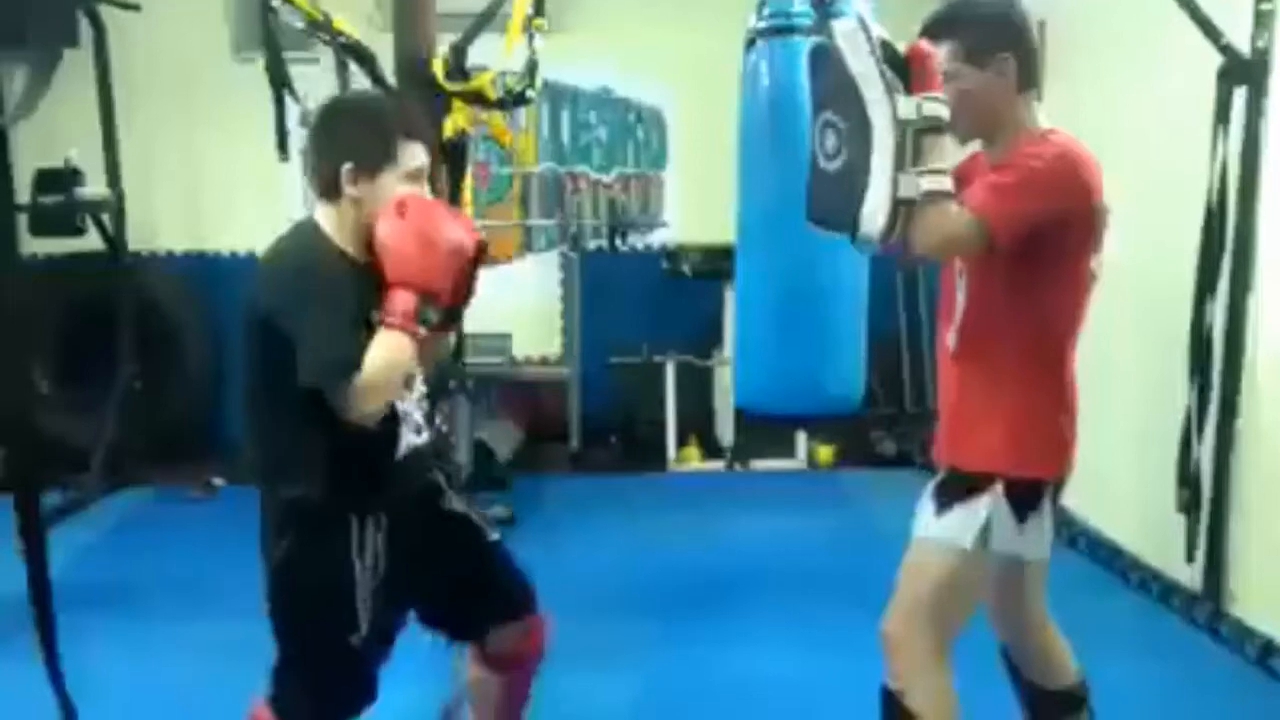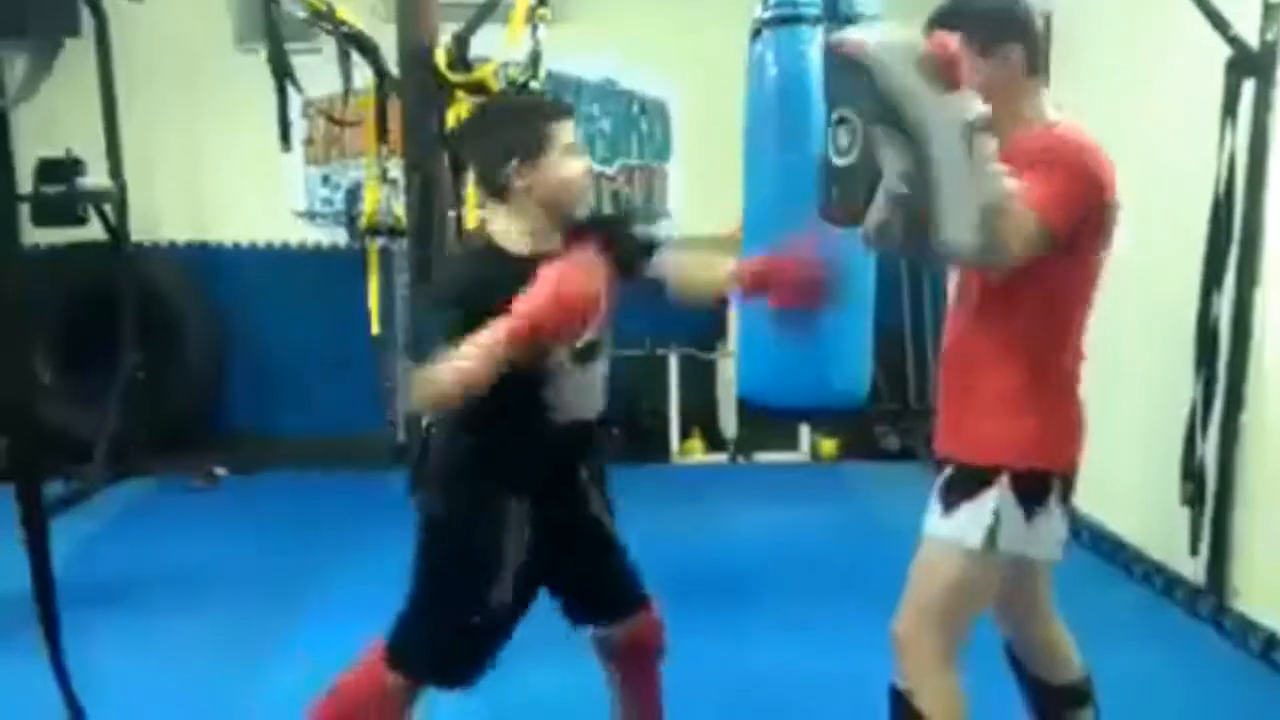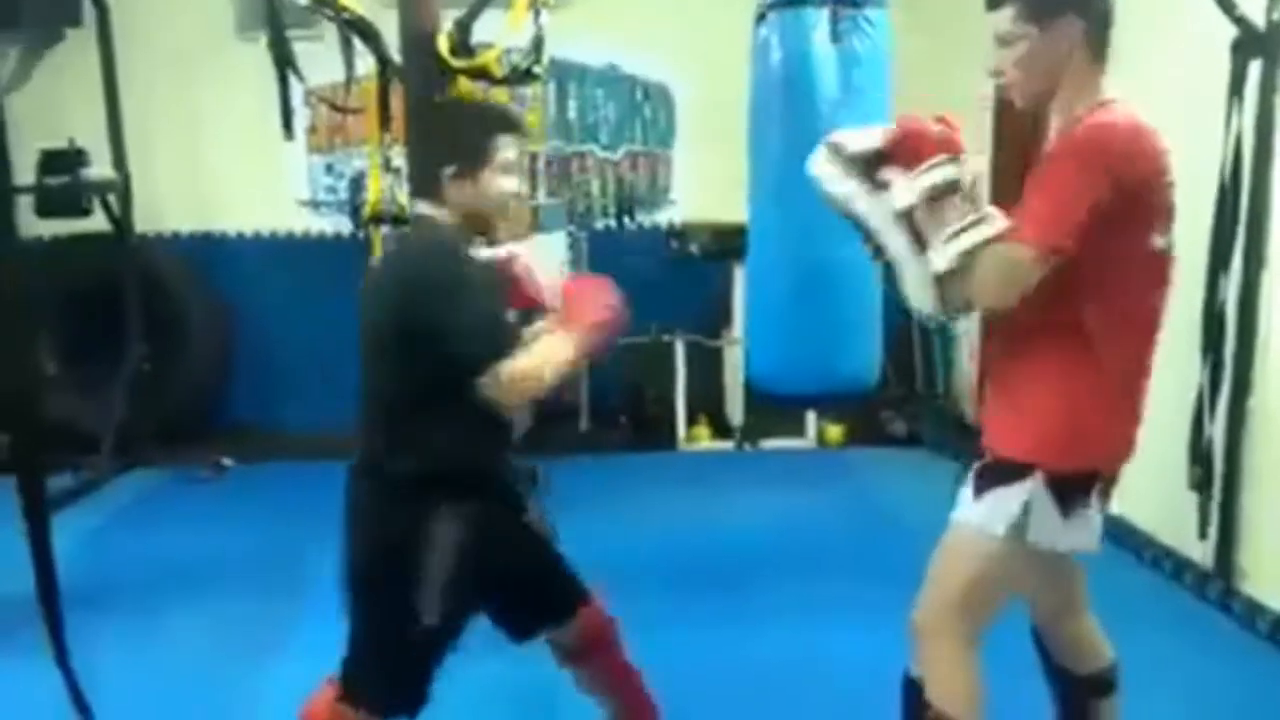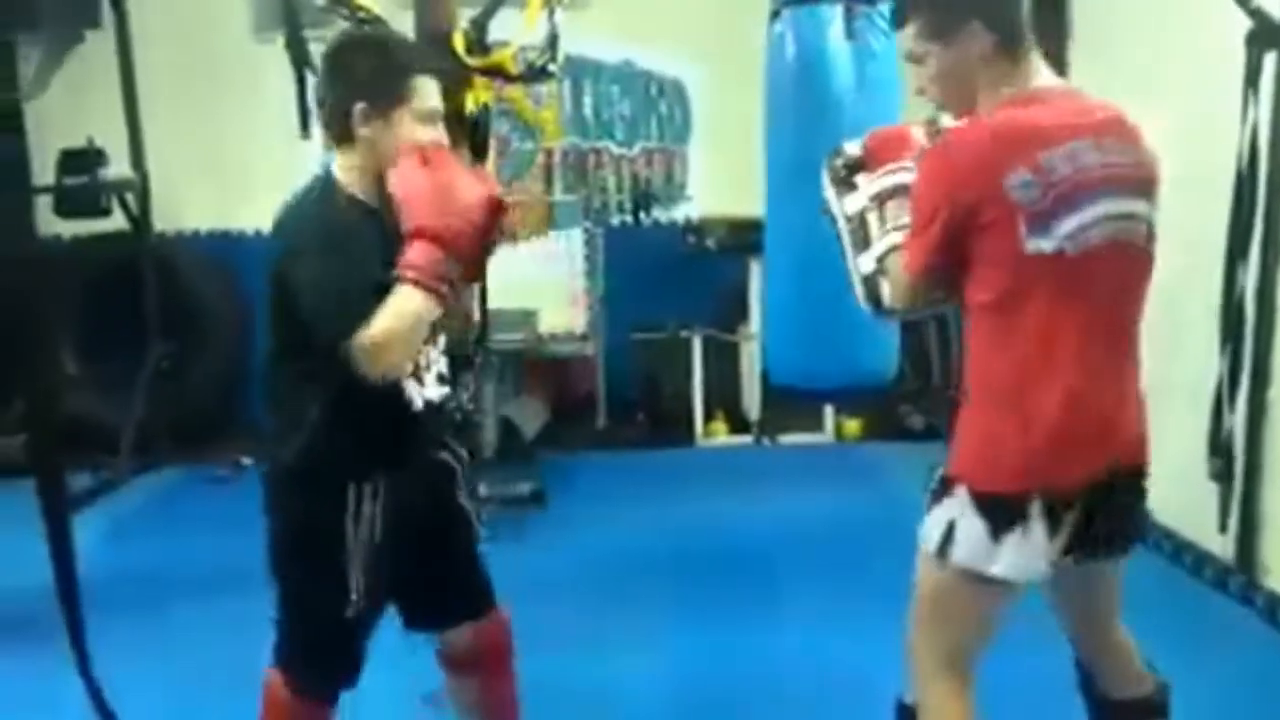
dt=0.4s
person 1, frame 1
left shoulder: (1054, 166)
right shoulder: (985, 168)
left elbow: (934, 239)
right elbow: (893, 231)
left hip: (1008, 447)
right hip: (989, 439)
left knee: (910, 636)
right knee: (1019, 621)
person 1, frame 2
left shoulder: (1065, 158)
right shoulder: (1005, 164)
left elbow: (998, 245)
right elbow: (884, 232)
left hip: (1017, 445)
right hip: (991, 433)
left knee: (920, 638)
right knee: (1022, 616)
person 1, frame 3
left shoulder: (1100, 144)
right shoulder: (1088, 142)
left elbow: (994, 286)
left wrist: (931, 178)
right wrist: (912, 185)
left hip: (1054, 435)
right hip: (1055, 428)
left knee: (939, 627)
right knee: (1058, 608)
person 1, frame 4
left shoulder: (967, 151)
right shoulder: (1124, 138)
left elbow: (904, 290)
left hip: (1010, 457)
right hip: (1115, 443)
left knee: (936, 662)
right knee: (1098, 633)
person 2, frame 1
left shoulder: (376, 254)
right shoulder: (301, 273)
right elbow: (364, 396)
left wrist: (443, 286)
right wrist: (415, 294)
left hip: (406, 494)
right hip: (332, 520)
left knee: (516, 630)
person 2, frame 2
left shoulder: (591, 239)
right shoulder: (473, 274)
left elbow: (671, 271)
right elbow: (436, 391)
left wrist: (756, 274)
right wrist: (521, 325)
left hip: (565, 478)
right hip: (492, 498)
left knee: (633, 630)
right knee: (413, 660)
person 2, frame 3
left shoulder: (422, 261)
right shoulder: (438, 269)
right elbow: (513, 383)
right wrist: (580, 326)
left hip: (468, 495)
right hip: (416, 512)
left knee: (584, 627)
person 2, frame 4
left shoulder: (395, 208)
right shoulder: (317, 228)
left elbow: (428, 316)
right elbow: (380, 353)
left wrist: (463, 246)
right wrist: (432, 250)
left hip: (419, 463)
right hip: (338, 485)
left knee: (478, 633)
